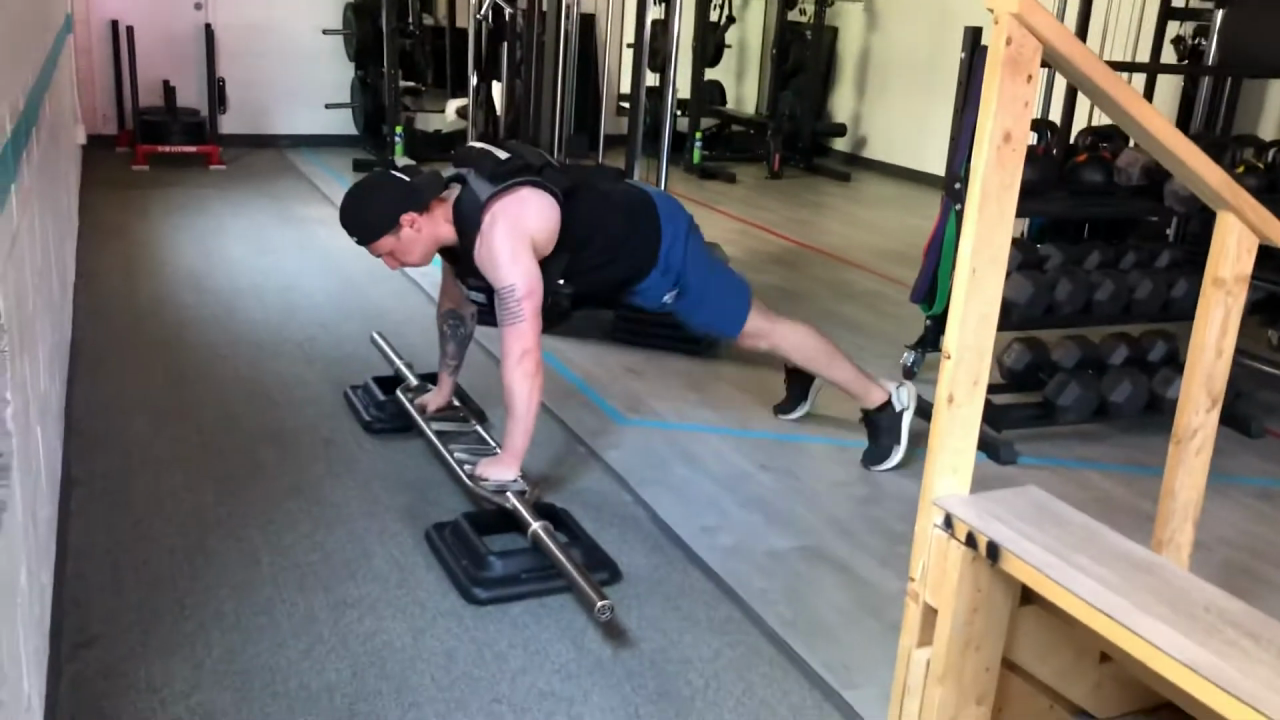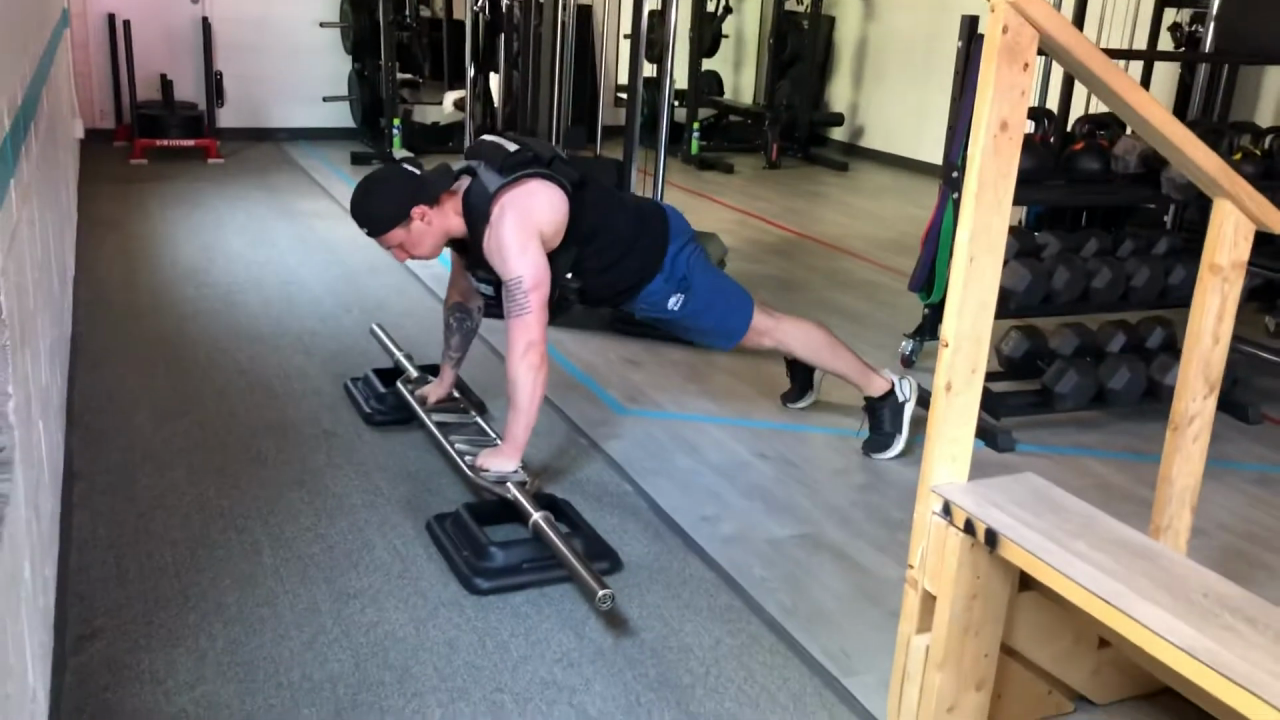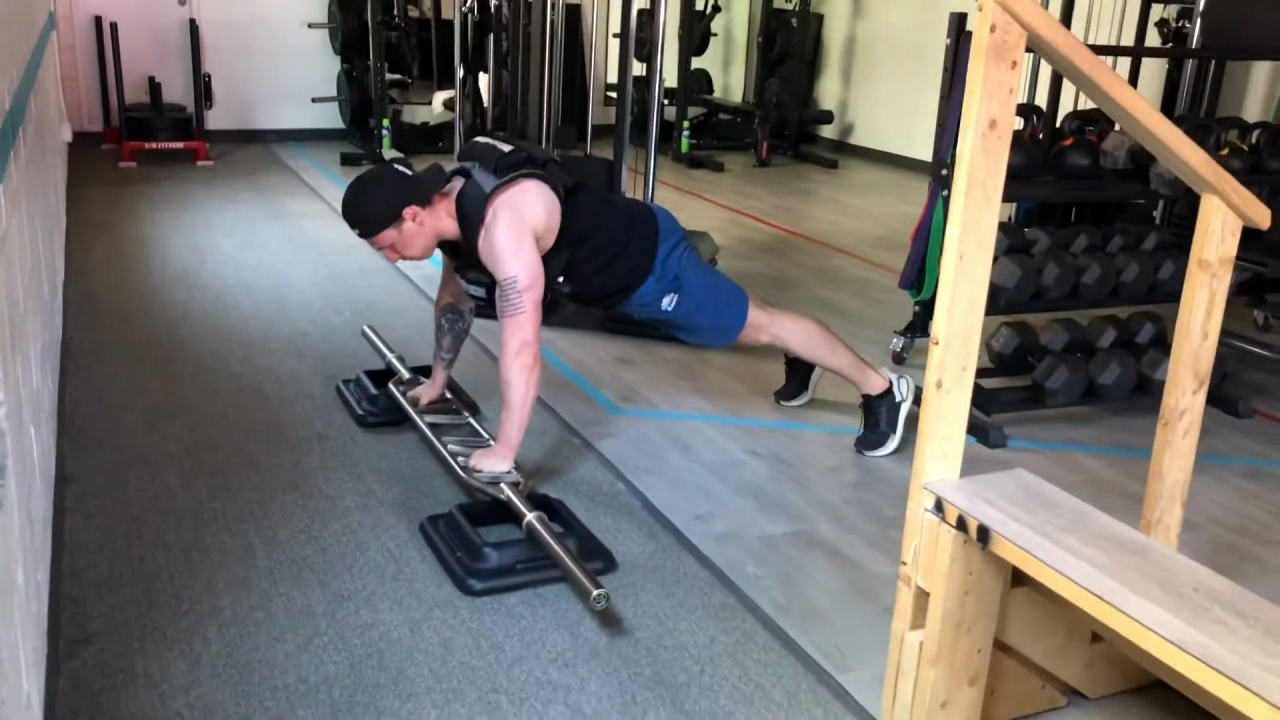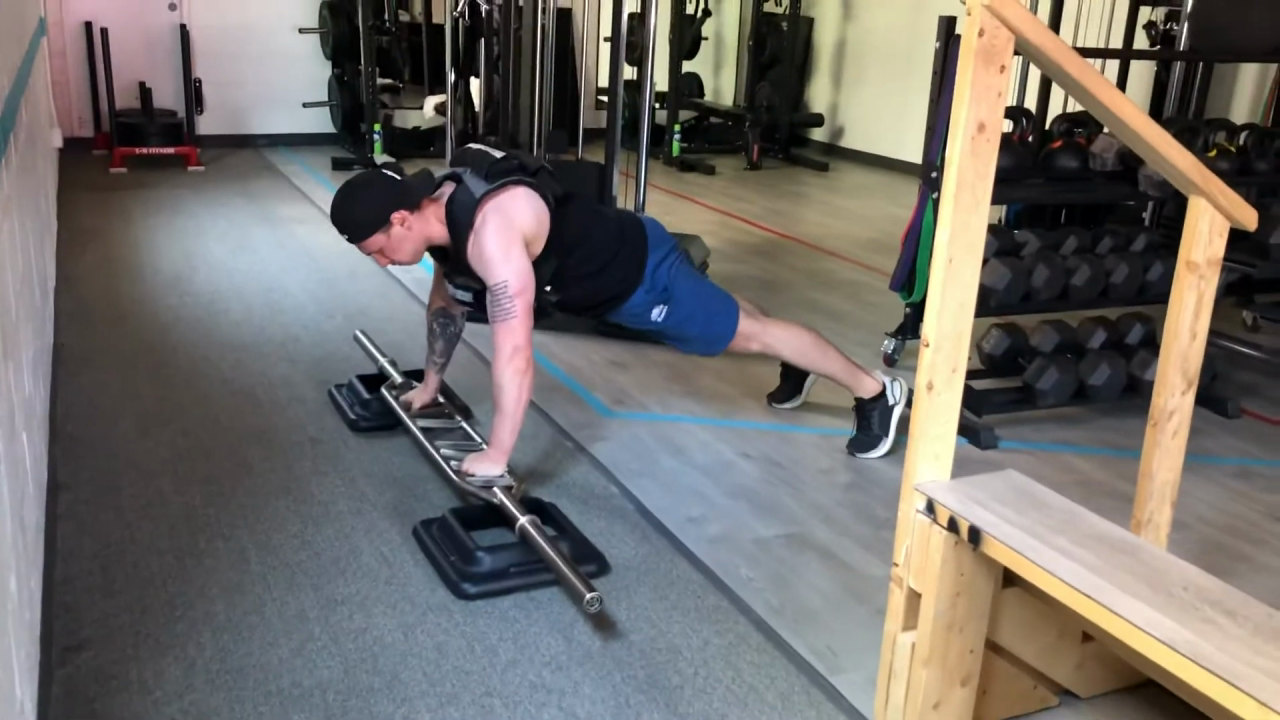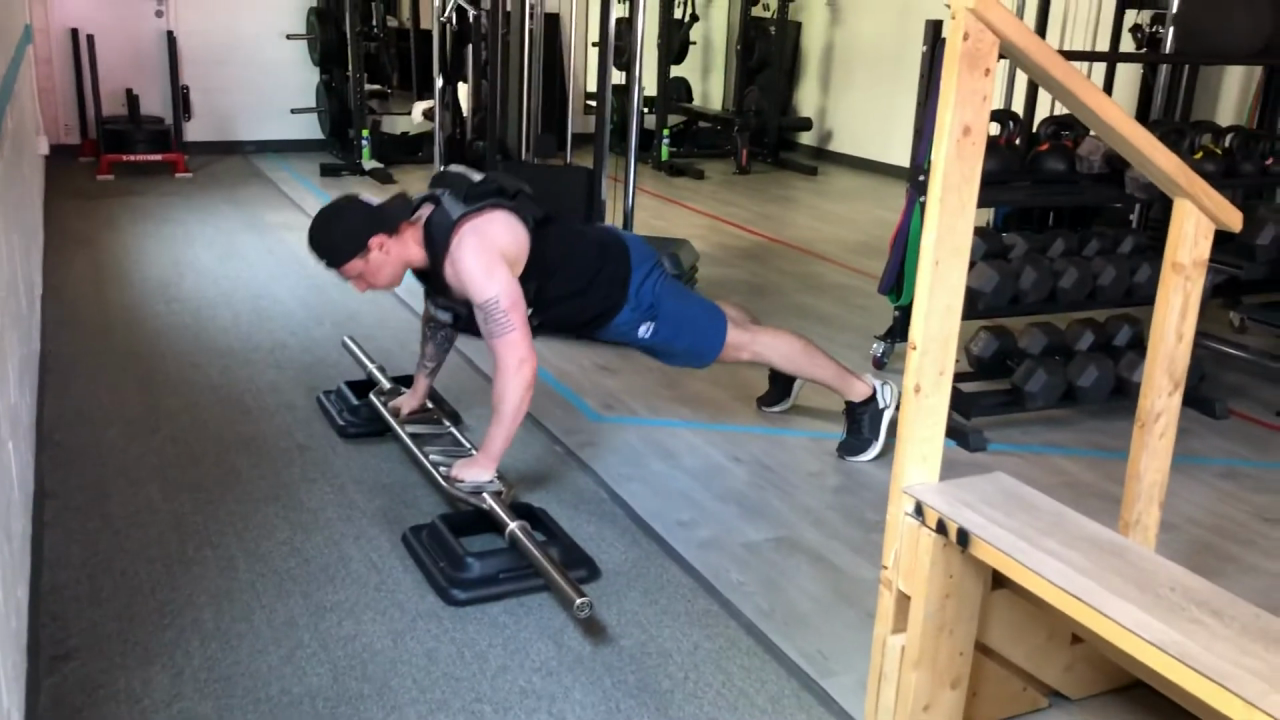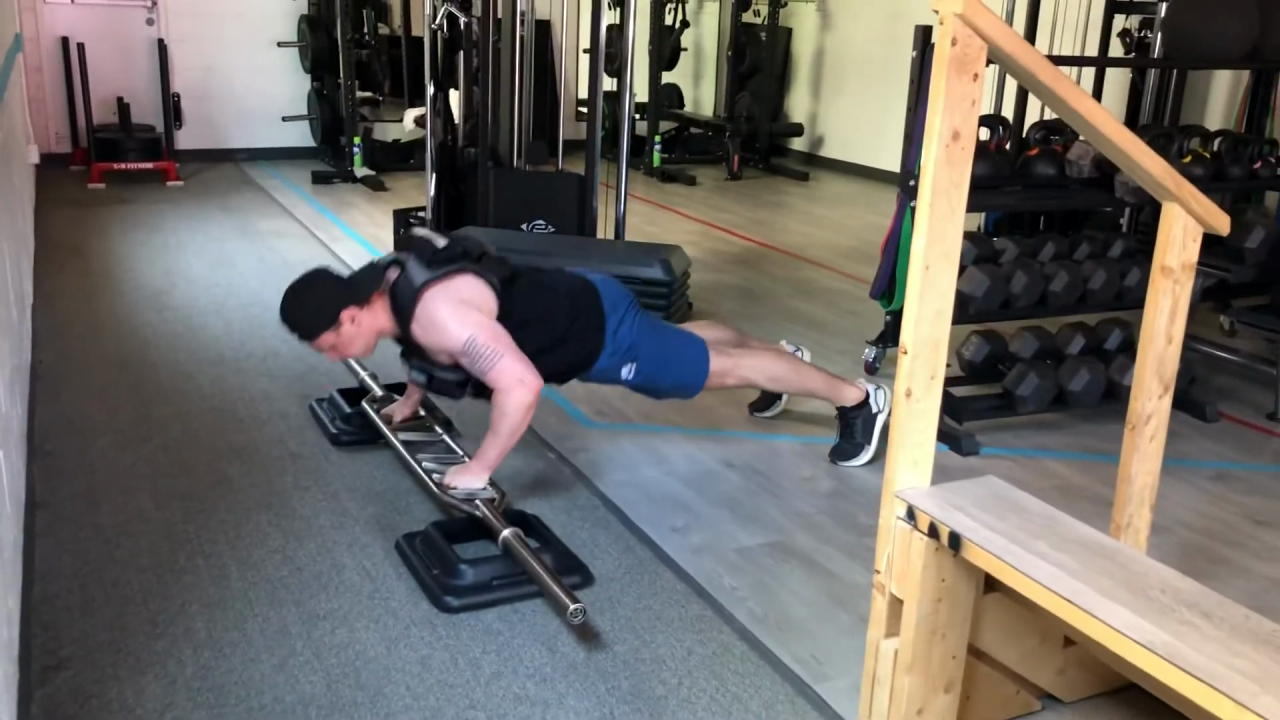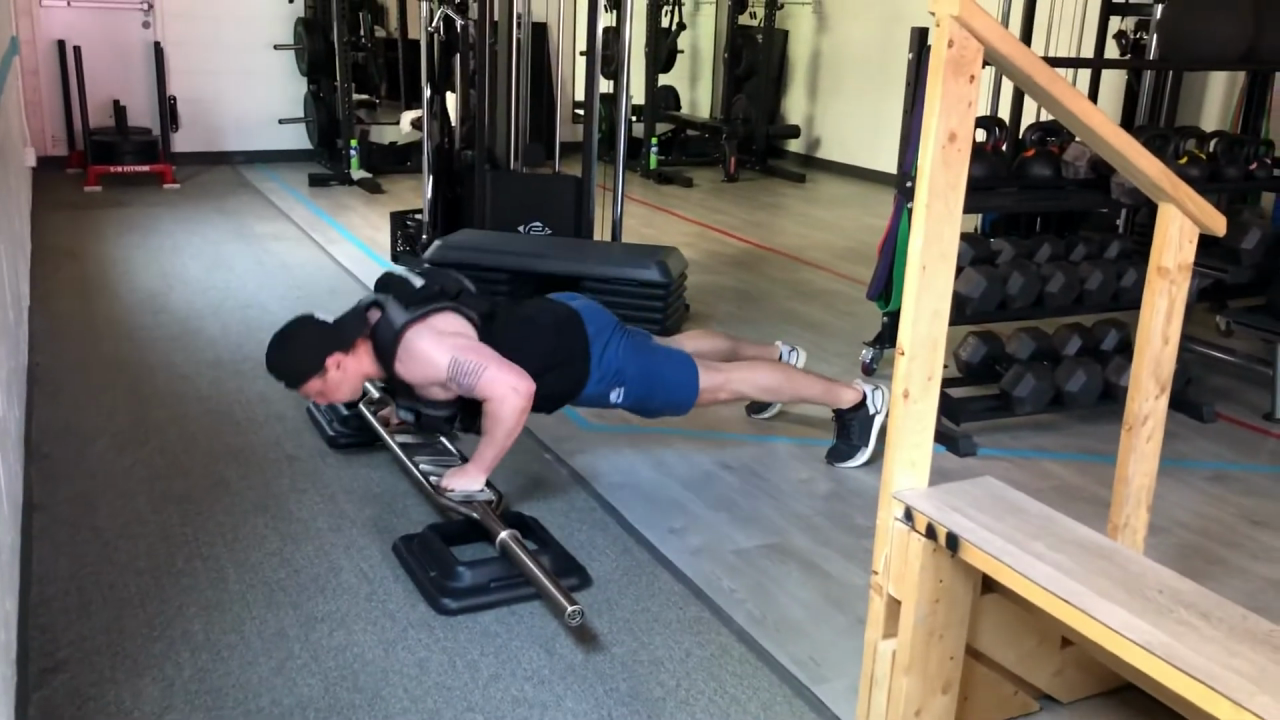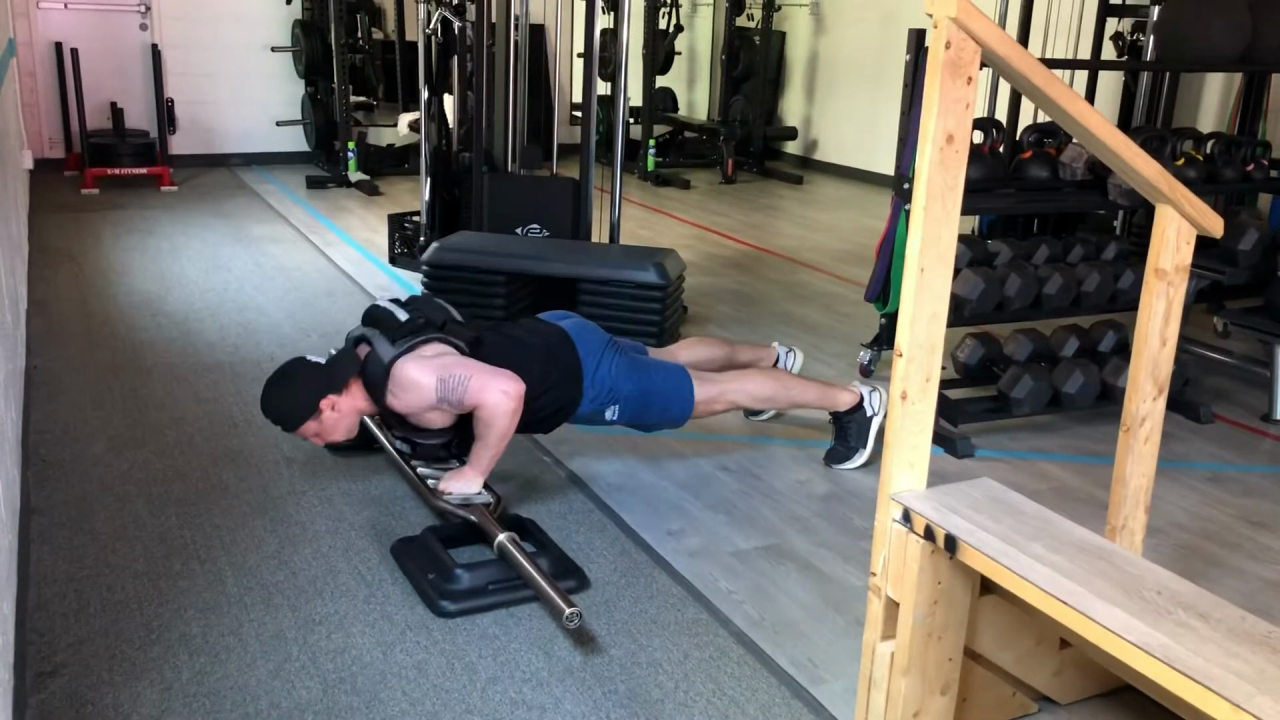
dt=0.2s
person 1, frame 1
left shoulder: (497, 233)
right shoulder: (449, 210)
left elbow: (522, 356)
right elbow: (456, 303)
left wrist: (509, 461)
right wrist: (444, 385)
left hip: (654, 244)
right hip: (628, 231)
left knee: (754, 332)
right knee: (729, 309)
left ankle: (883, 401)
right ankle: (805, 370)
person 1, frame 2
left shoulder: (506, 224)
right shoulder: (457, 205)
left elbow: (528, 349)
right elbow: (464, 297)
left wrist: (510, 452)
right wrist: (446, 378)
left hip: (658, 257)
right hip: (631, 262)
left knee: (760, 328)
right knee: (735, 313)
left ankle: (884, 391)
right ankle: (803, 367)
person 1, frame 3
left shoulder: (500, 225)
right shoulder: (448, 205)
left elbow: (521, 350)
right elbow: (455, 298)
left wrist: (503, 453)
right wrist: (437, 378)
left hip: (649, 260)
right hip: (616, 264)
left knee: (755, 323)
right knee: (732, 310)
left ankle: (882, 388)
right ankle: (801, 363)
person 1, frame 4
left shoulder: (489, 230)
right shoulder: (439, 211)
left elbow: (514, 355)
right elbow: (447, 302)
left wrist: (496, 456)
right wrist: (430, 383)
left hip: (639, 270)
right hip: (607, 268)
left knee: (748, 332)
right knee: (722, 314)
left ankle: (875, 391)
right ankle: (797, 369)
person 1, frame 5
left shoulder: (469, 252)
right shoulder: (420, 229)
left elbow: (517, 365)
right elbow: (442, 312)
left wrist: (485, 463)
right wrist: (420, 388)
left hip: (624, 289)
right hip: (595, 278)
left knee: (736, 343)
right knee: (707, 322)
left ankle: (864, 395)
right ankle: (785, 371)
person 1, frame 6
left shoulder: (433, 312)
right shoulder: (392, 285)
left elbow: (520, 386)
left wrist: (478, 469)
right wrist: (411, 397)
left hip: (601, 334)
right hip: (575, 305)
left knee: (722, 371)
right knee: (684, 338)
left ankle: (856, 398)
right ankle: (783, 351)
person 1, frame 7
left shoulder: (413, 352)
right shoulder: (375, 323)
left elbow: (515, 390)
left wrist: (475, 471)
left hip: (590, 360)
right hip: (561, 321)
left knee: (714, 385)
right knee: (673, 349)
left ankle: (854, 399)
right ankle: (773, 352)
person 1, frame 8
left shoulder: (404, 384)
right shoulder: (366, 356)
left elbow: (504, 390)
right elbow: (428, 326)
left wrist: (474, 474)
left hip: (582, 378)
right hip: (552, 338)
left knee: (708, 394)
right knee: (666, 359)
left ankle: (851, 400)
right ankle: (770, 355)
